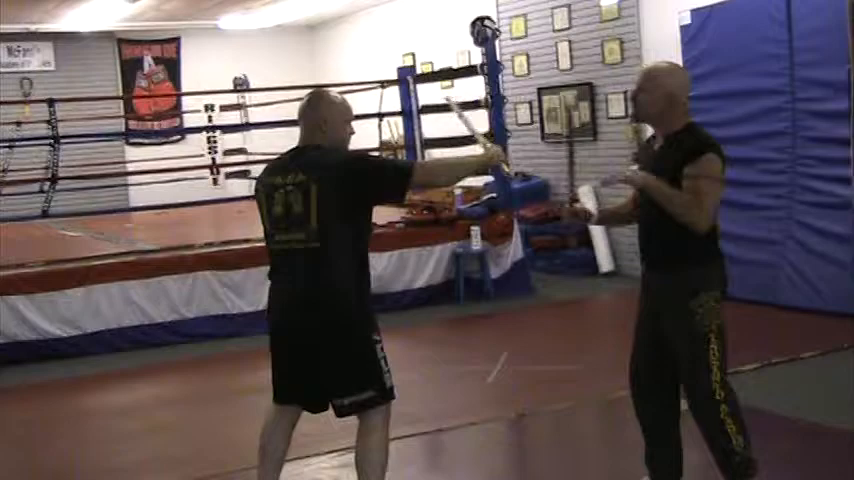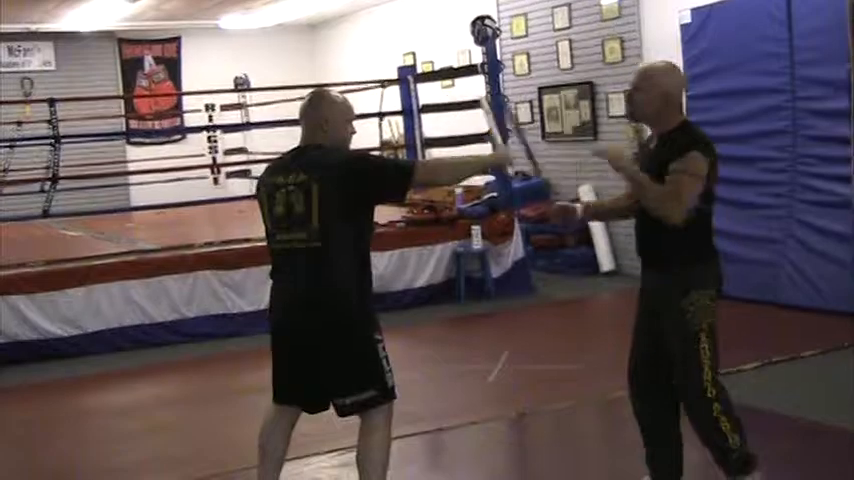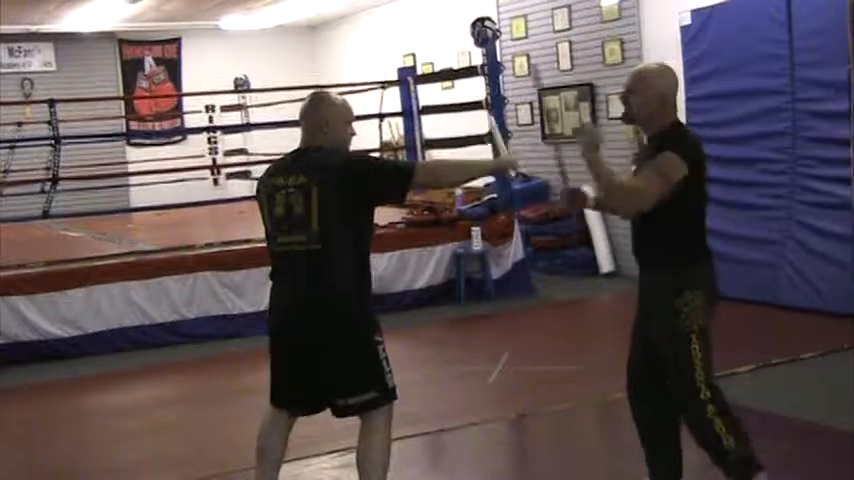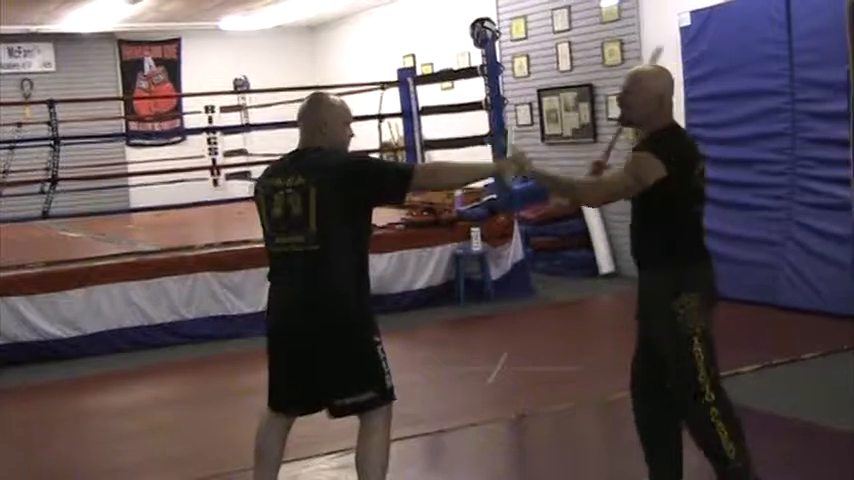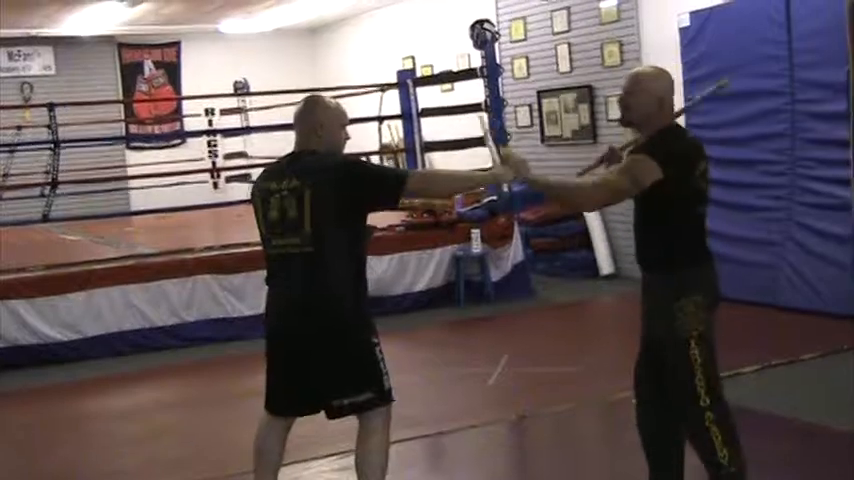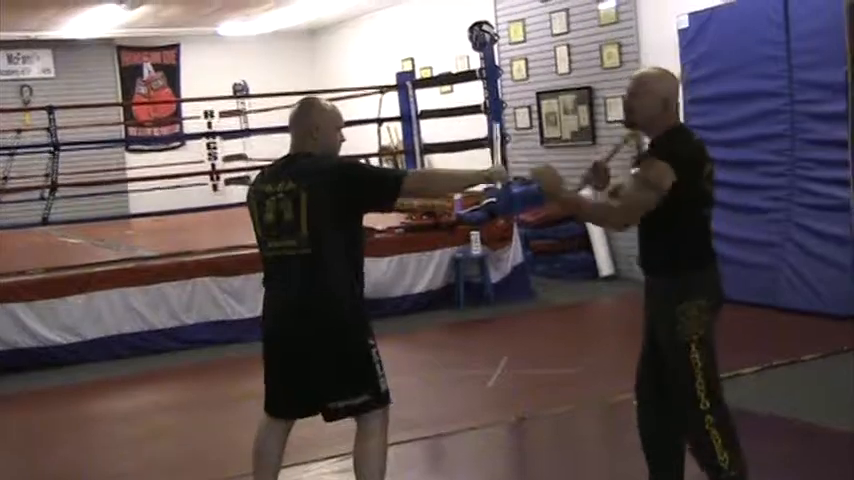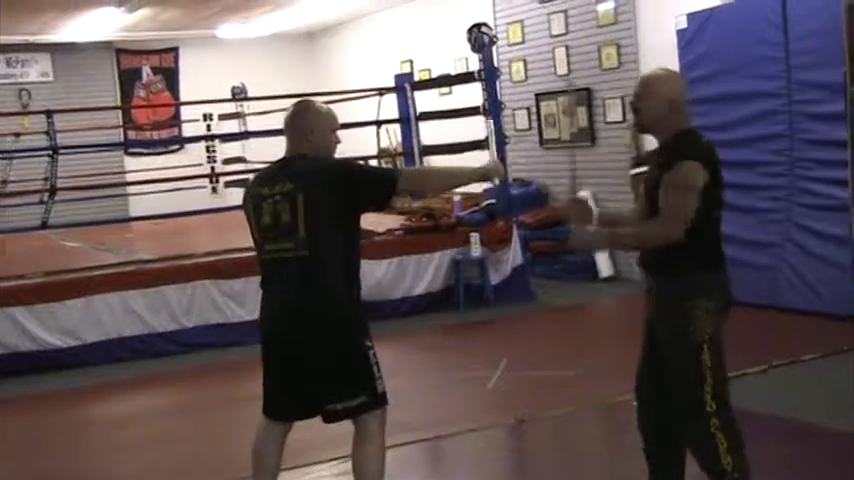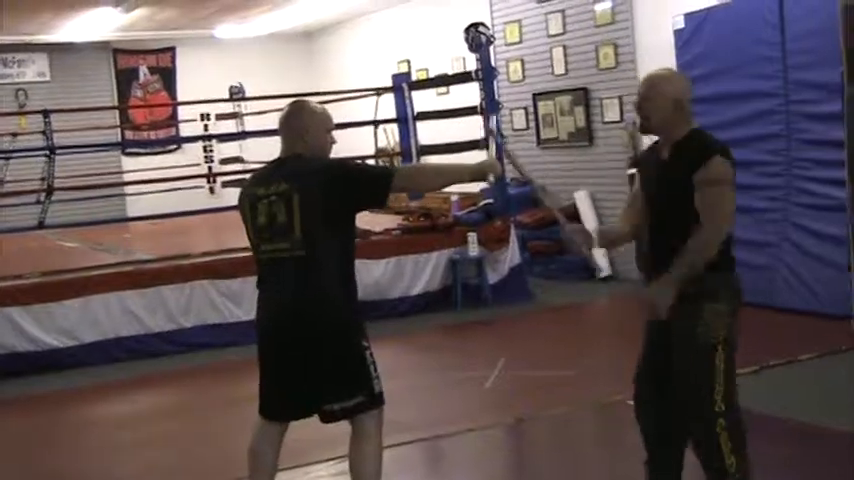
dt=0.1s
person 1, frame 1
left shoulder: (700, 149)
right shoulder: (653, 145)
left elbow: (699, 217)
right elbow: (638, 210)
left wrist: (649, 183)
right wrist: (592, 215)
left hip: (694, 282)
right hip: (657, 280)
left knee: (705, 386)
right knee: (648, 380)
person 1, frame 2
left shoulder: (690, 147)
right shoulder: (652, 144)
left elbow: (673, 211)
right elbow: (634, 203)
left wrist: (629, 170)
right wrist: (582, 210)
left hip: (689, 280)
right hip: (656, 279)
left knee: (697, 384)
right knee: (646, 380)
person 1, frame 3
left shoulder: (676, 146)
right shoulder: (654, 143)
left elbow: (630, 205)
right elbow: (641, 202)
left wrist: (593, 160)
right wrist: (586, 200)
left hip: (682, 282)
right hip: (658, 279)
left knee: (692, 386)
right knee: (645, 383)
person 1, frame 4
left shoulder: (662, 148)
right shoulder: (669, 142)
left elbow: (593, 194)
right elbow: (637, 193)
left wrist: (534, 171)
right wrist: (608, 175)
left hip: (680, 284)
right hip: (662, 278)
left knee: (695, 389)
right knee: (647, 384)
person 1, frame 5
left shoulder: (660, 150)
right shoulder: (674, 144)
left elbow: (590, 197)
left wrist: (527, 173)
right wrist: (618, 169)
left hip: (683, 286)
right hip: (667, 282)
left knee: (696, 392)
right knee: (653, 387)
person 1, frame 6
left shoulder: (669, 153)
right shoulder: (676, 146)
left elbow: (621, 216)
right elbow: (641, 206)
left wrist: (555, 188)
right wrist: (610, 182)
left hip: (687, 289)
right hip: (671, 286)
left knee: (696, 396)
right knee: (654, 389)
person 1, frame 7
left shoulder: (688, 154)
right shoulder: (668, 153)
left elbow: (669, 229)
right elbow: (650, 214)
left wrist: (601, 238)
right wrist: (605, 221)
left hip: (695, 290)
right hip: (666, 291)
left knee: (700, 400)
right knee: (654, 392)
person 1, frame 8
left shoulder: (708, 155)
right shoulder: (652, 157)
left elbow: (715, 228)
right elbow: (635, 217)
left wrist: (671, 281)
right wrist: (601, 237)
left hip: (705, 293)
right hip: (670, 291)
left knee: (708, 401)
right knee: (652, 392)
person 2, frame 1
left shoulder: (270, 176)
right shoulder: (346, 167)
right elbow: (430, 174)
right wrist: (485, 159)
left hip: (286, 307)
right hip: (339, 309)
left knee: (286, 406)
right knee: (375, 409)
person 2, frame 2
left shoulder: (271, 175)
right shoulder: (348, 167)
right elbow: (431, 172)
right wrist: (490, 160)
left hip: (288, 307)
right hip: (340, 309)
left knee: (285, 405)
right knee: (377, 409)
person 2, frame 3
left shoulder: (271, 177)
right shoulder: (348, 169)
right elbow: (431, 174)
right wrist: (494, 165)
left hip: (288, 310)
right hip: (341, 312)
left knee: (283, 409)
right knee: (377, 410)
person 2, frame 4
left shoulder: (268, 179)
right shoulder: (346, 170)
right elbow: (430, 176)
right wrist: (494, 168)
left hip: (286, 310)
right hip: (338, 312)
left knee: (280, 411)
right knee: (376, 411)
person 2, frame 5
left shoulder: (265, 182)
right shoulder: (341, 173)
right elbow: (424, 183)
right wrist: (488, 177)
left hip: (284, 313)
right hip: (336, 313)
left knee: (279, 414)
right knee: (375, 412)
person 2, frame 6
left shoulder: (261, 184)
right shoulder: (338, 175)
right elbow: (420, 183)
right wrist: (486, 175)
left hip: (281, 315)
right hip: (334, 316)
left knee: (278, 416)
right knee: (373, 413)
person 2, frame 7
left shoulder: (257, 187)
right shoulder: (333, 176)
right elbow: (416, 182)
right wrist: (482, 173)
left hip: (279, 317)
right hip: (331, 317)
left knee: (276, 419)
right knee: (370, 416)
person 2, frame 8
left shoulder: (252, 188)
right shoulder: (329, 175)
right elbow: (411, 179)
right wrist: (477, 170)
left hip: (275, 317)
right hip: (328, 317)
left knee: (272, 418)
right knee: (367, 416)
